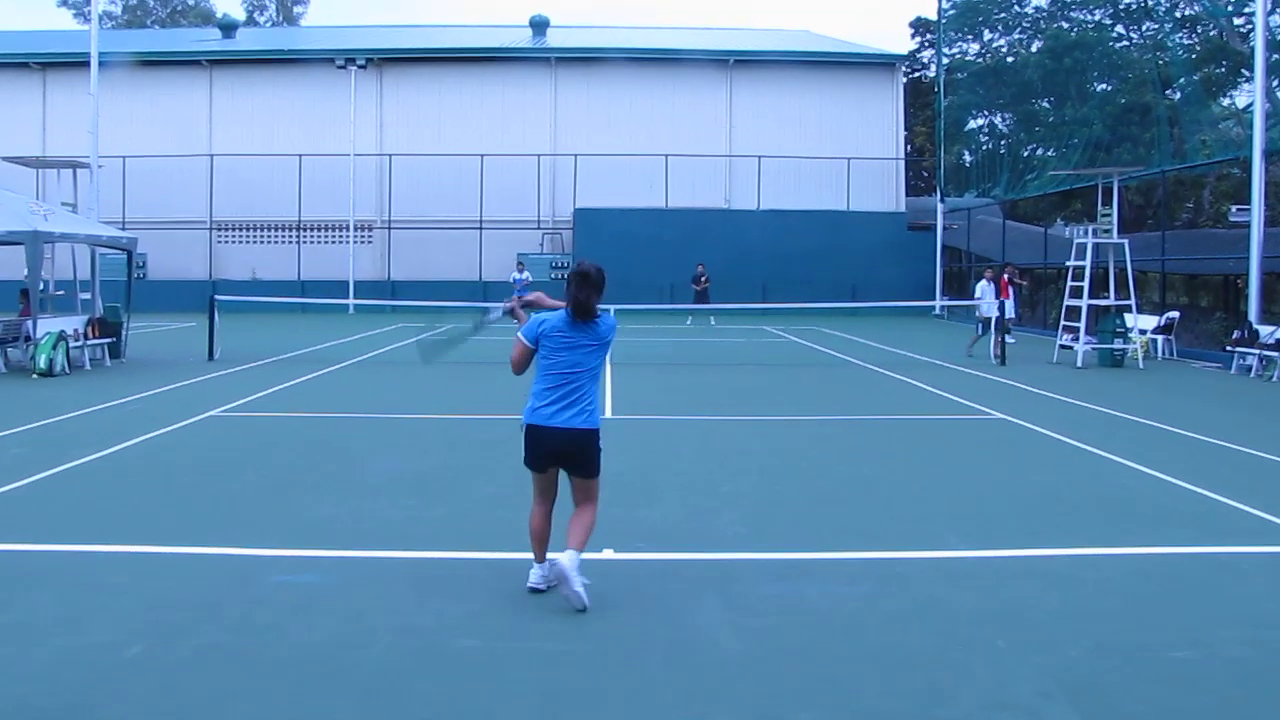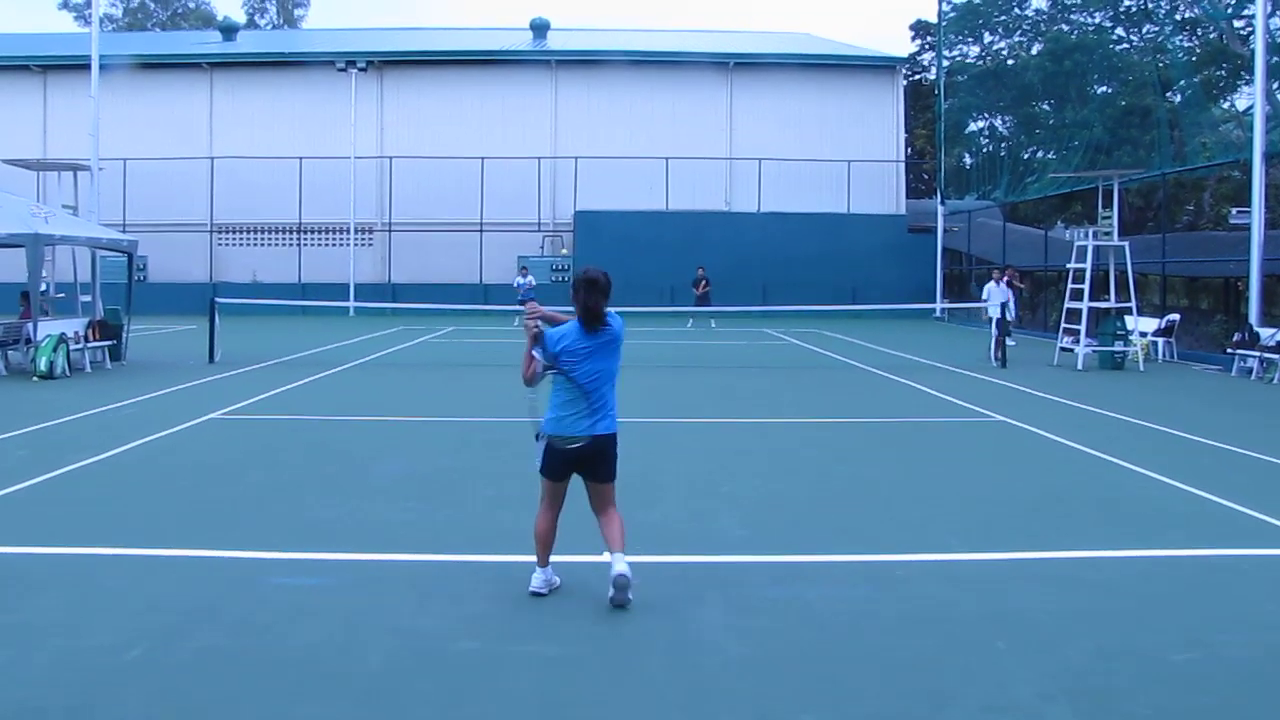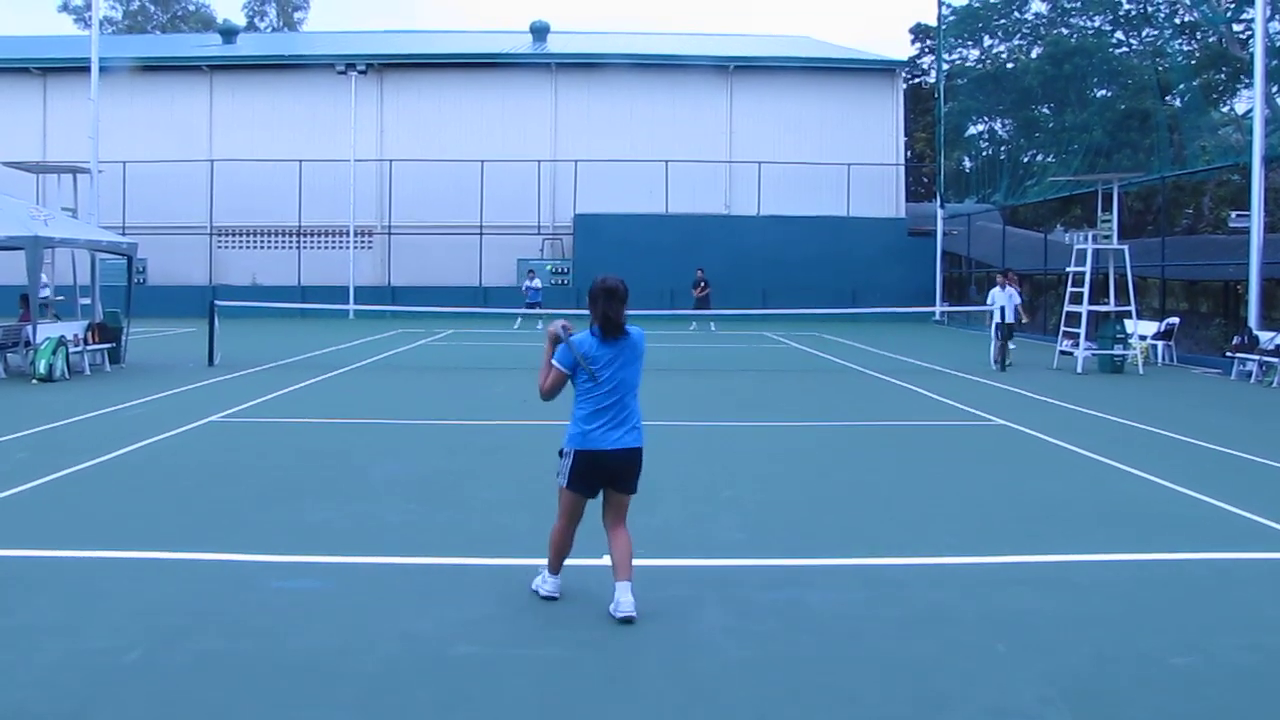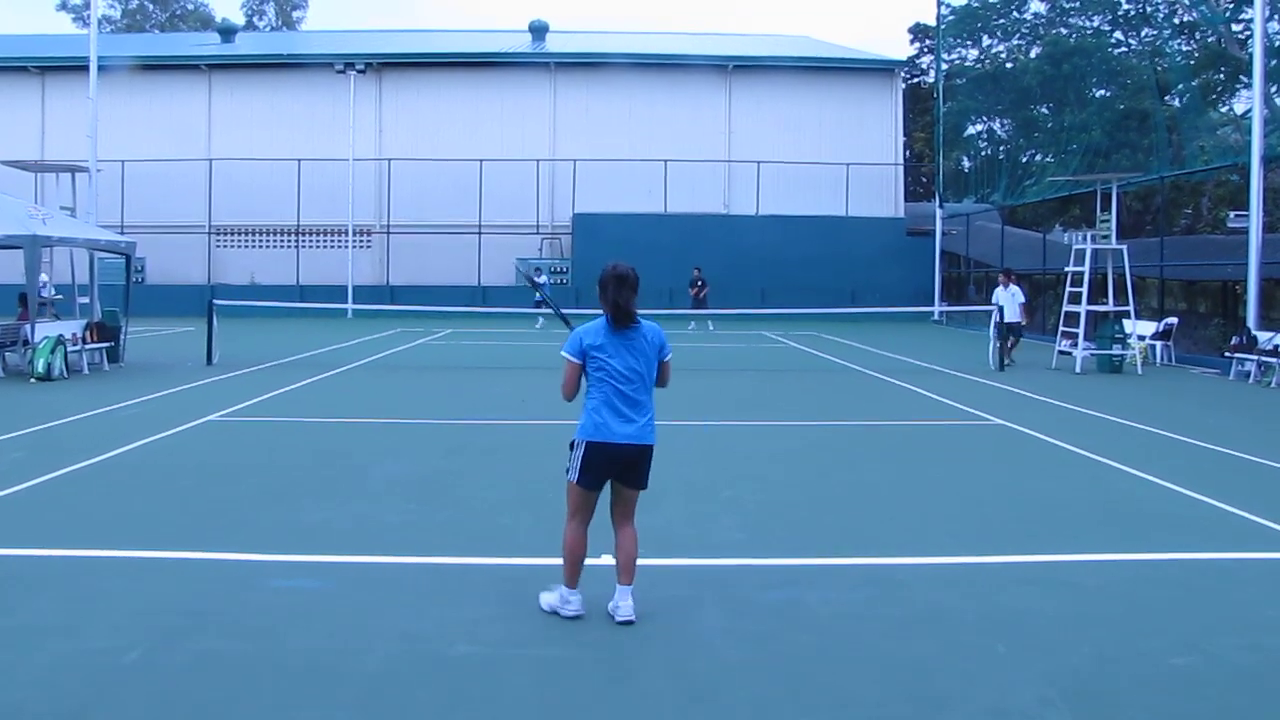
dt=0.2s
person 1, frame 1
left shoulder: (541, 323)
right shoulder: (607, 325)
left elbow: (517, 367)
left wrist: (522, 318)
right wrist: (547, 302)
left hip: (539, 425)
right hip: (582, 430)
left knee: (542, 500)
right knee: (586, 504)
left ankle: (539, 569)
right ankle: (569, 559)
person 1, frame 2
left shoulder: (556, 337)
right shoulder: (615, 327)
left elbow: (529, 380)
left wrist: (533, 338)
right wrist: (547, 315)
left hip: (559, 434)
right hip: (602, 436)
left knee: (550, 506)
right knee: (605, 508)
left ankle: (542, 574)
right ankle: (618, 563)
person 1, frame 3
left shoulder: (576, 347)
right shoulder: (637, 339)
left elbow: (546, 393)
left wrist: (550, 346)
left hip: (584, 447)
right hip: (629, 448)
left knee: (567, 519)
right knee: (616, 523)
left ankle: (550, 579)
right ankle: (624, 596)
person 1, frame 4
left shoulder: (583, 336)
right shoulder: (655, 335)
left elbow: (569, 393)
right elbow: (663, 381)
left hip: (596, 440)
right hip: (640, 442)
left knee: (577, 519)
right knee: (624, 520)
left ankle: (570, 595)
right ankle: (624, 599)
